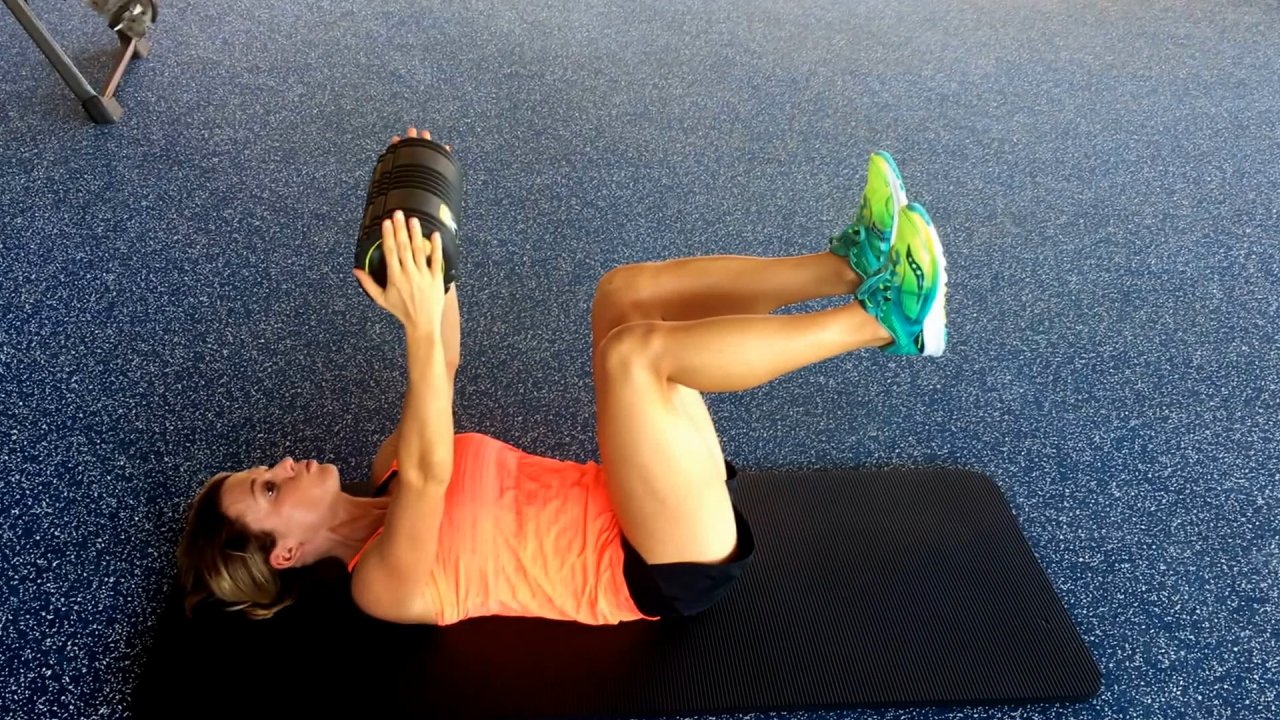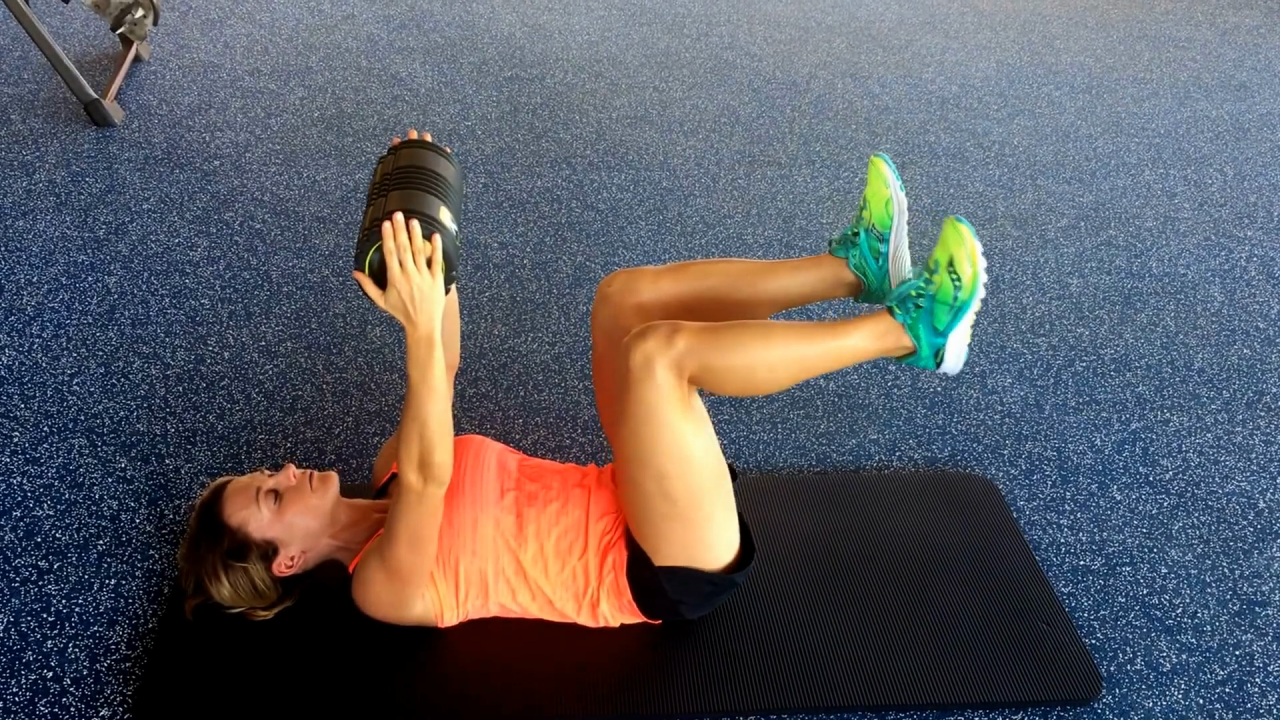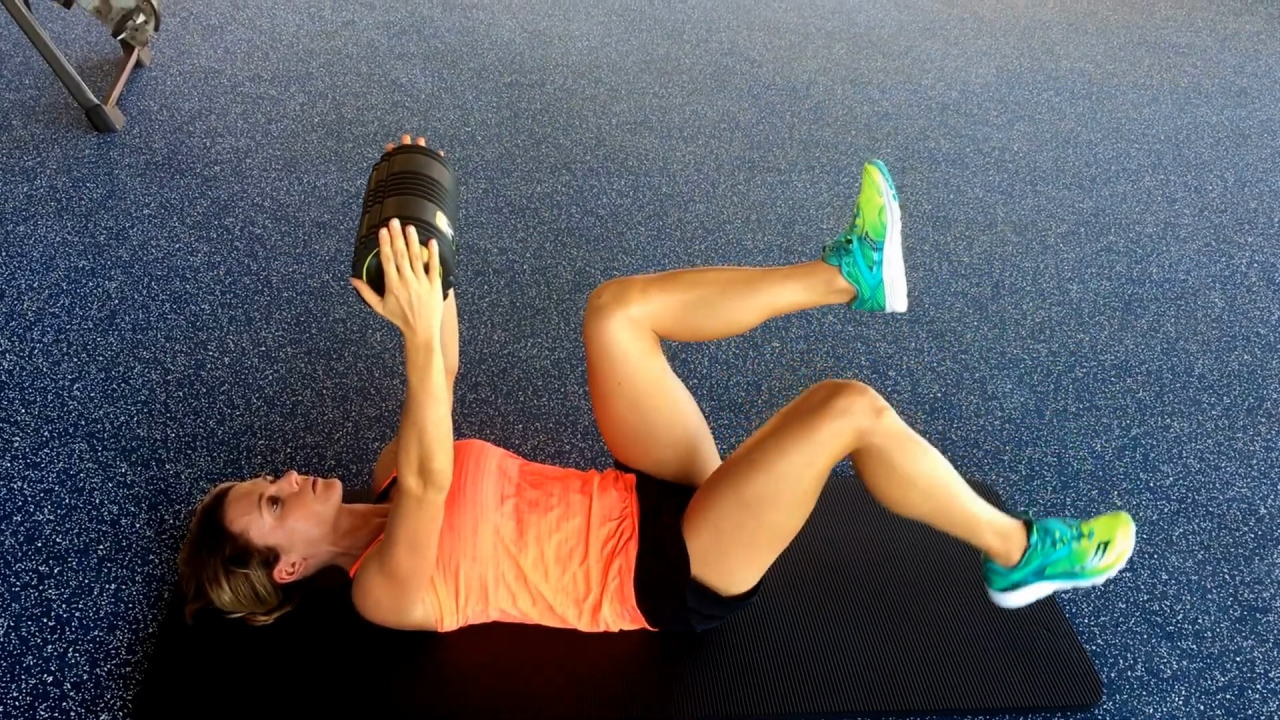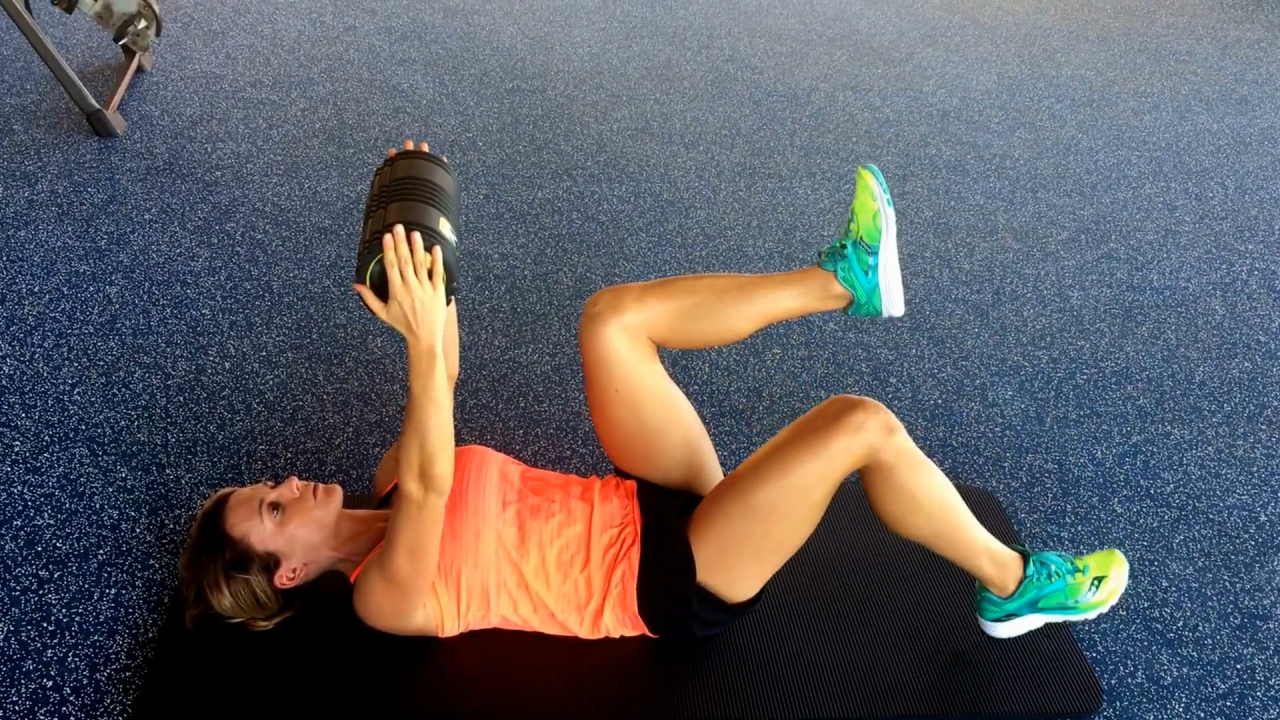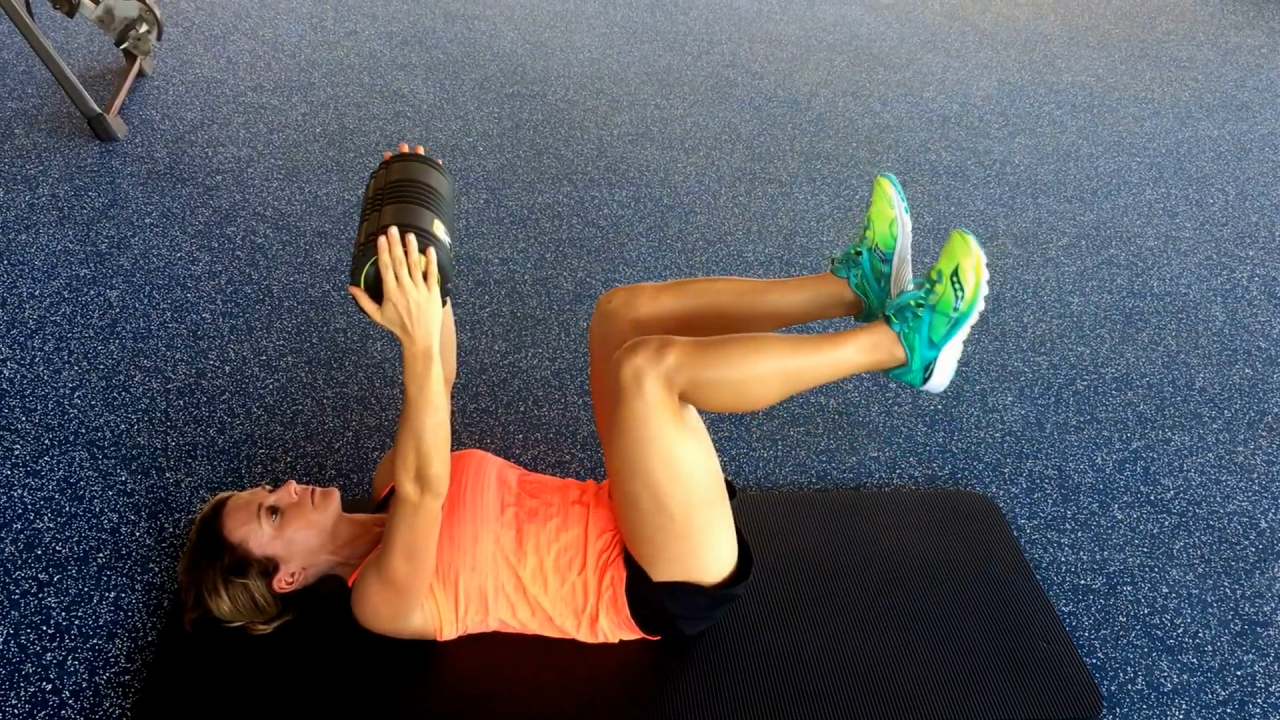
dt=1s
person 1, frame 1
left shoulder: (387, 481)
right shoulder: (385, 582)
left elbow: (441, 371)
right elbow: (432, 472)
left wrist: (432, 263)
right wrist: (418, 322)
left hip: (640, 501)
right hip: (671, 567)
left knee: (627, 292)
right knee: (635, 350)
left ankle: (848, 265)
right ankle: (880, 319)
person 1, frame 2
left shoulder: (391, 482)
right shoulder: (386, 585)
left elbow: (441, 370)
right elbow: (432, 474)
left wrist: (429, 266)
right wrist: (418, 324)
left hip: (632, 506)
right hip: (671, 571)
left knee: (626, 295)
right knee: (656, 350)
left ankle: (856, 267)
right ankle: (908, 330)
person 1, frame 3
left shoulder: (385, 490)
right shoulder: (387, 587)
left elbow: (440, 380)
right elbow: (434, 479)
left wrist: (428, 263)
right wrist: (417, 329)
left hip: (649, 500)
right hip: (672, 575)
left knee: (618, 307)
right knee: (849, 406)
left ankle: (851, 277)
right ankle: (1018, 554)
person 1, frame 4
left shoulder: (387, 493)
right shoulder: (389, 593)
left elbow: (442, 381)
right elbow: (435, 484)
left wrist: (429, 277)
right wrist: (420, 336)
left hip: (650, 507)
right hip: (676, 579)
left knee: (612, 315)
right knee: (862, 425)
left ankle: (844, 282)
right ankle: (1013, 584)
person 1, frame 5
left shoulder: (387, 500)
right shoulder: (385, 596)
left elbow: (439, 381)
right elbow: (428, 486)
left wrist: (421, 271)
right wrist: (416, 339)
left hip: (634, 522)
right hip: (673, 585)
left knee: (626, 311)
right knee: (648, 364)
left ankle: (858, 285)
right ankle: (902, 343)
